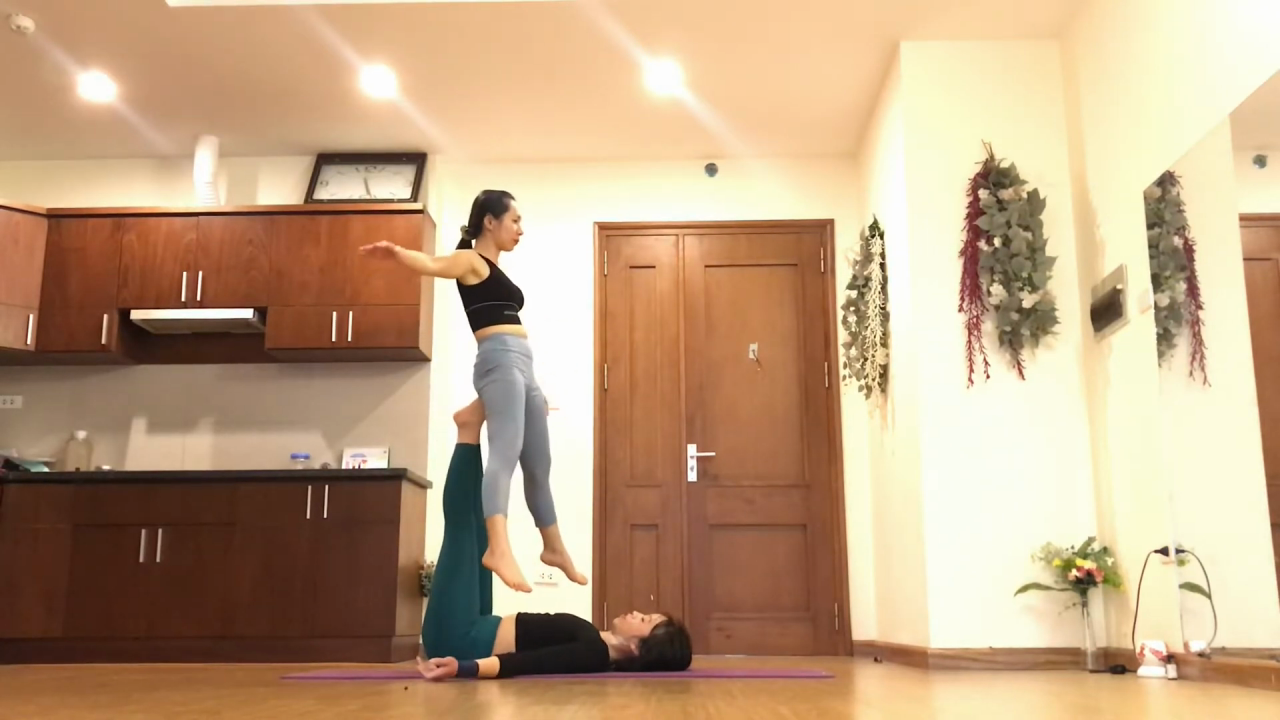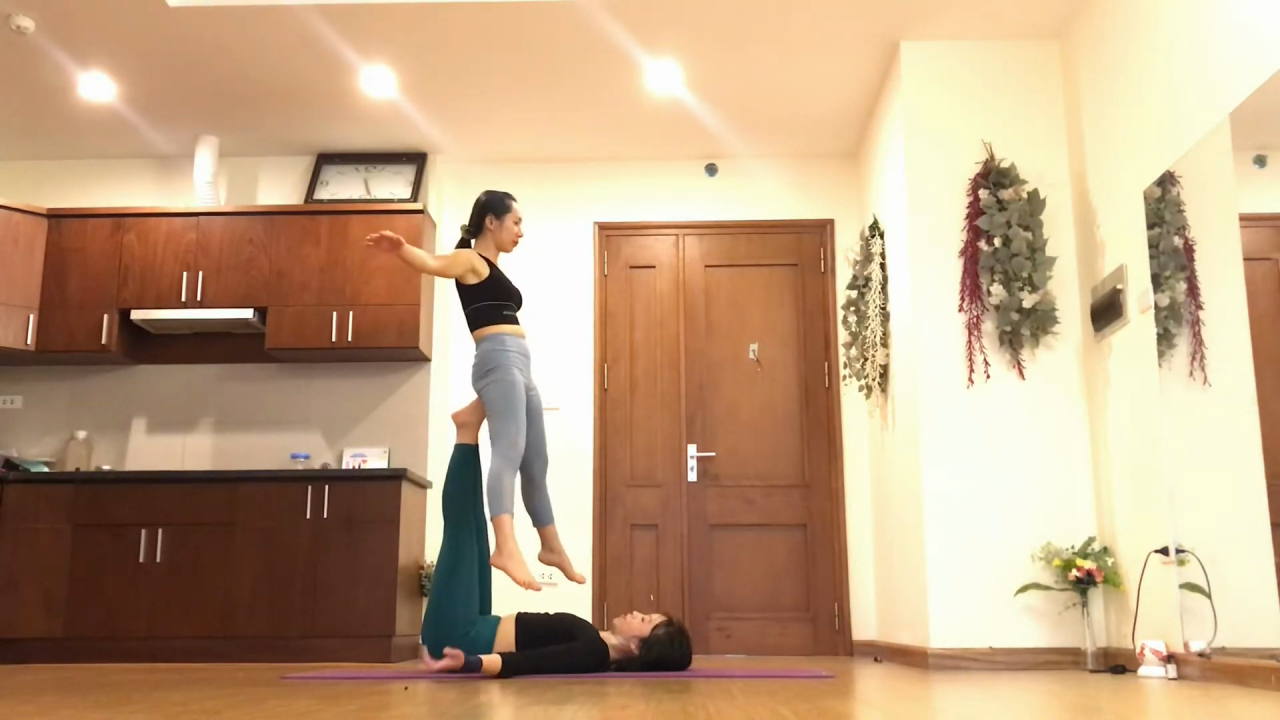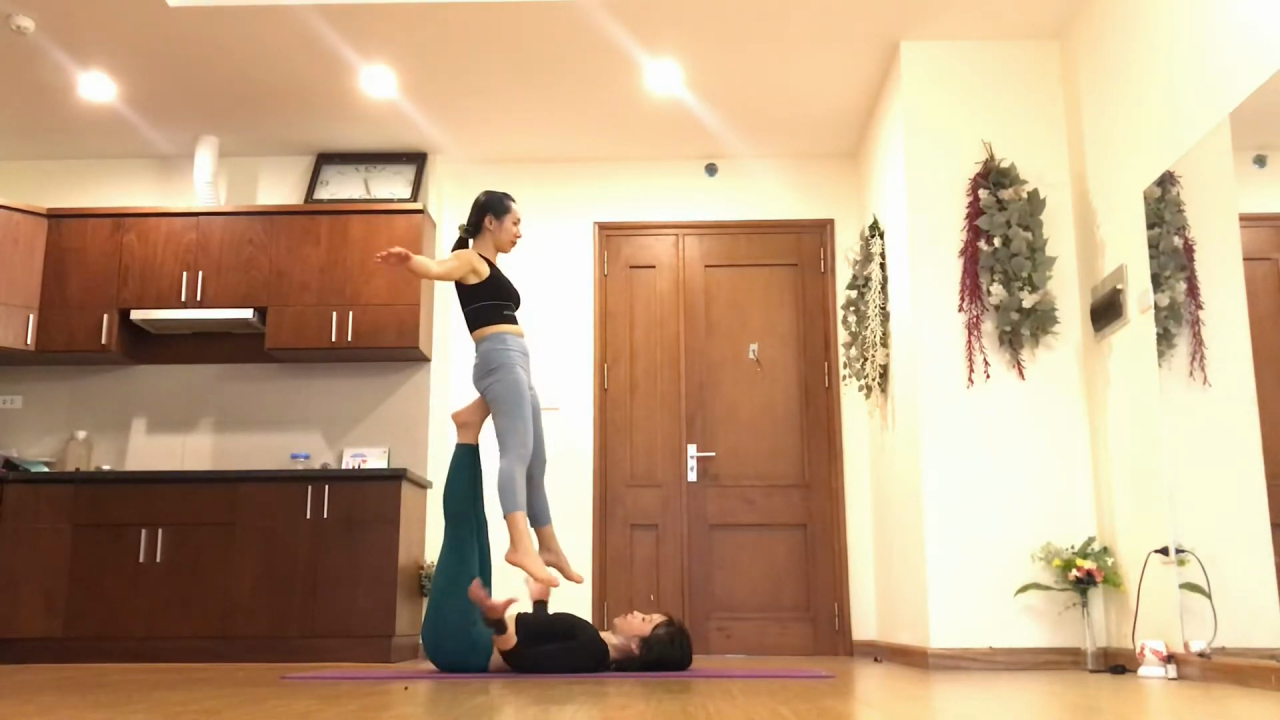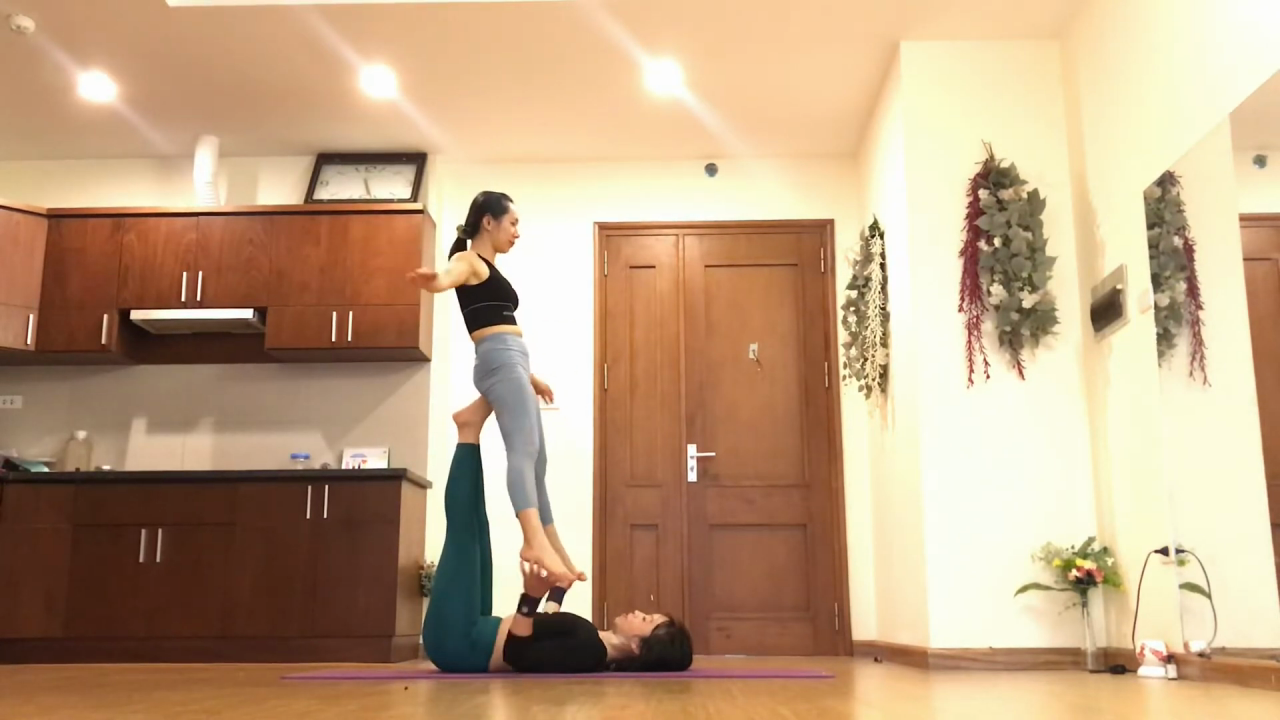
dt=0.3s
person 1, frame 1
left shoulder: (495, 272)
right shoulder: (471, 260)
right elbow: (430, 263)
left wrist: (528, 380)
right wrist: (397, 252)
left hip: (520, 364)
right hip: (500, 362)
left knee: (538, 464)
right knee: (507, 450)
left ankle: (554, 546)
right ankle: (499, 548)
person 1, frame 2
left shoulder: (493, 271)
right shoulder: (470, 261)
right elbow: (431, 262)
left wrist: (485, 398)
right wrist: (401, 248)
left hip: (518, 365)
right hip: (499, 361)
left knee: (536, 464)
right knee: (510, 451)
left ankle: (551, 546)
right ankle: (506, 546)
person 1, frame 3
left shoulder: (491, 270)
right shoulder: (470, 261)
right elbow: (435, 269)
left wrist: (487, 396)
right wrist: (409, 260)
left hip: (515, 364)
right hip: (500, 360)
left knee: (535, 462)
right knee: (518, 450)
left ankle: (548, 546)
right ankle: (520, 544)
person 1, frame 4
left shoulder: (489, 270)
right shoulder: (469, 260)
right elbow: (448, 277)
left wrist: (532, 377)
right wrist: (434, 278)
left hip: (511, 365)
right hip: (499, 363)
left knee: (534, 460)
right knee: (523, 450)
left ankle: (552, 546)
right ankle: (534, 542)
person 2, frame 1
left shoulder: (593, 653)
right shoulder: (595, 643)
left elbow: (518, 664)
left wrist: (461, 667)
left hip: (458, 641)
right hip: (471, 637)
left knee: (461, 532)
left ankle: (469, 429)
person 2, frame 2
left shoulder: (594, 653)
right shoulder: (595, 644)
left elbow: (520, 664)
left wrist: (467, 662)
left hip: (454, 638)
right hip: (469, 636)
left knee: (461, 534)
left ankle: (468, 431)
person 2, frame 3
left shoulder: (592, 652)
right shoulder: (594, 644)
left elbow: (519, 658)
left wrist: (495, 620)
right wrist: (540, 599)
left hip: (456, 643)
right hip: (471, 630)
left knee: (461, 534)
left ankle: (468, 430)
right ankle: (470, 428)
person 2, frame 4
left shoulder: (590, 651)
right shoulder: (593, 643)
left elbow: (514, 653)
left wrist: (532, 595)
left hip: (457, 644)
right hip: (468, 642)
left knee: (464, 533)
left ankle: (469, 431)
right ankle: (471, 429)
